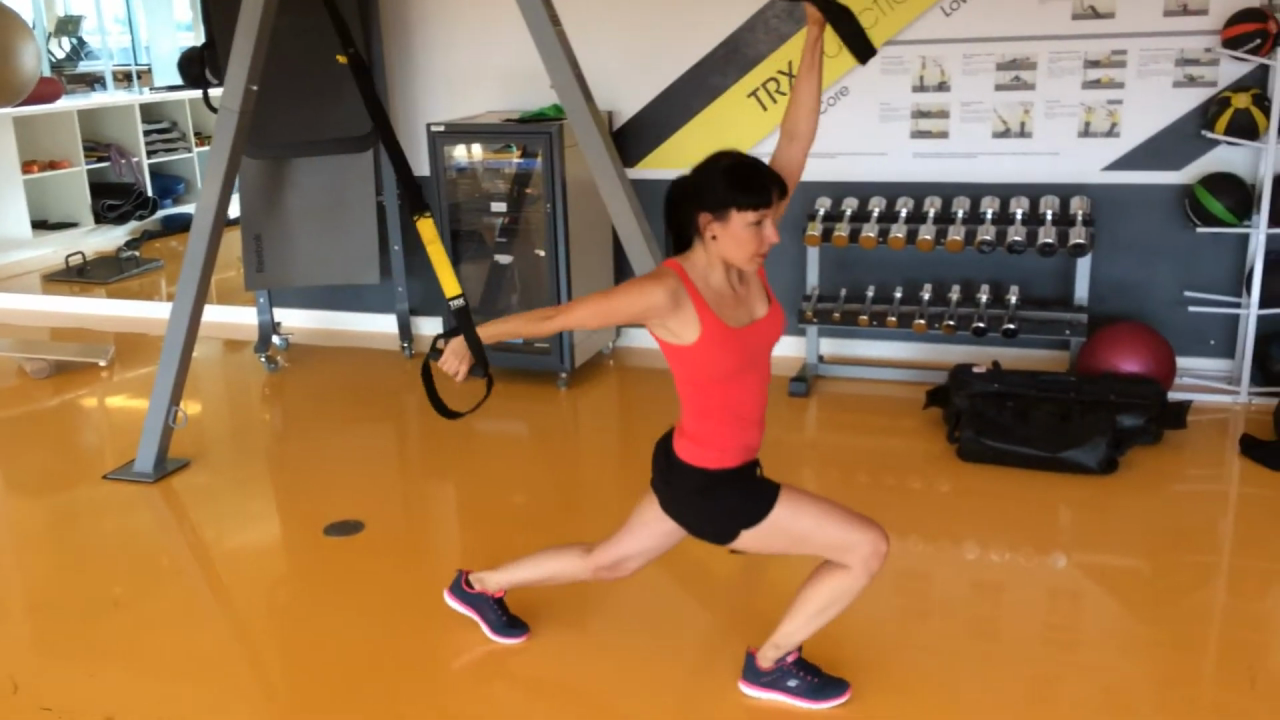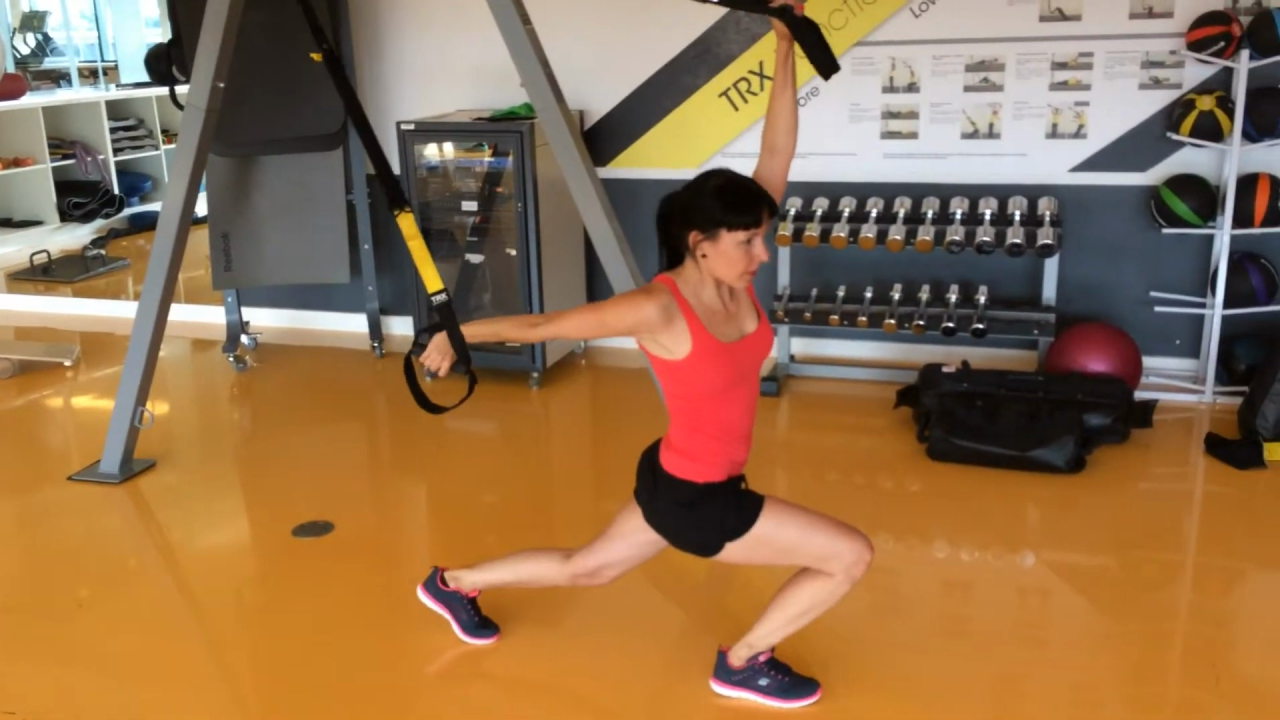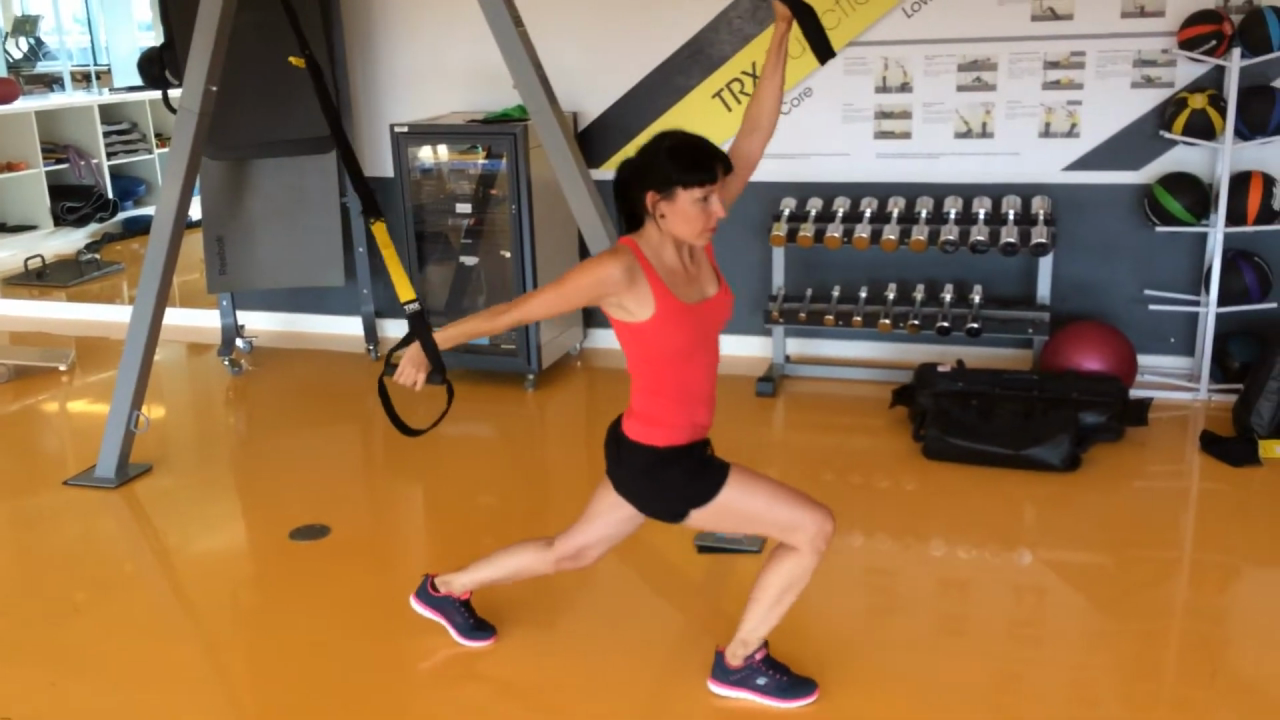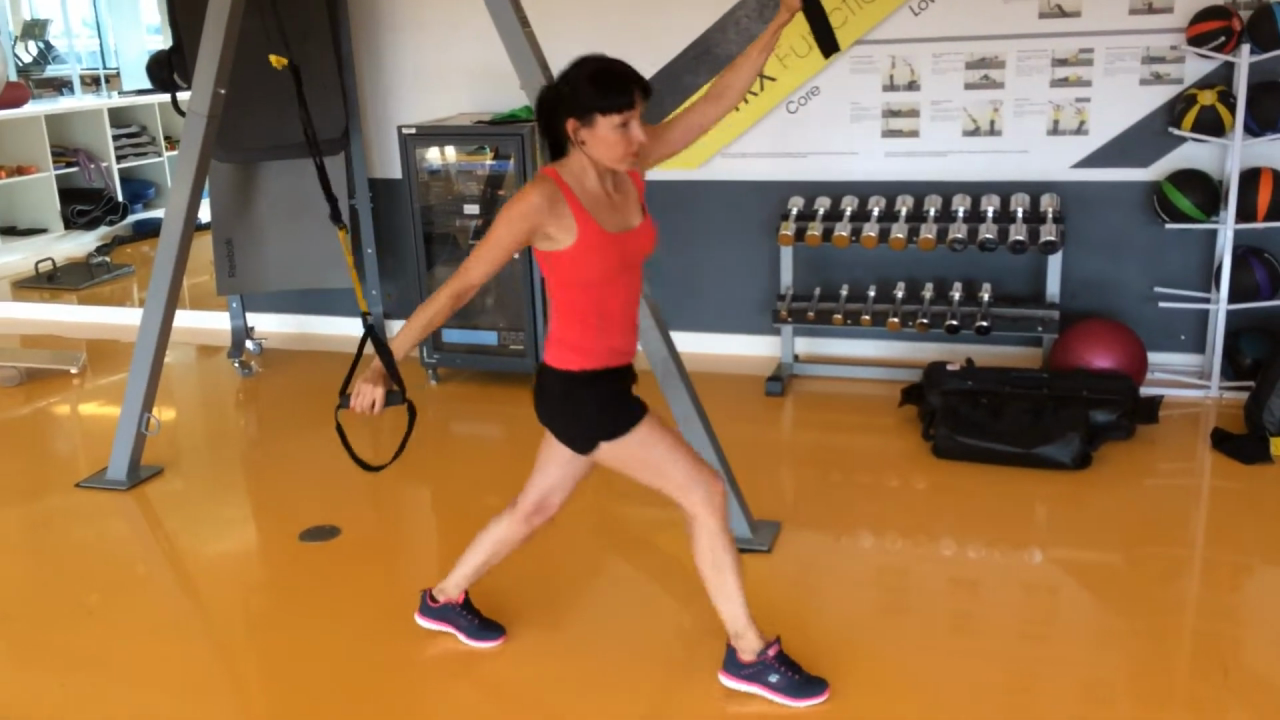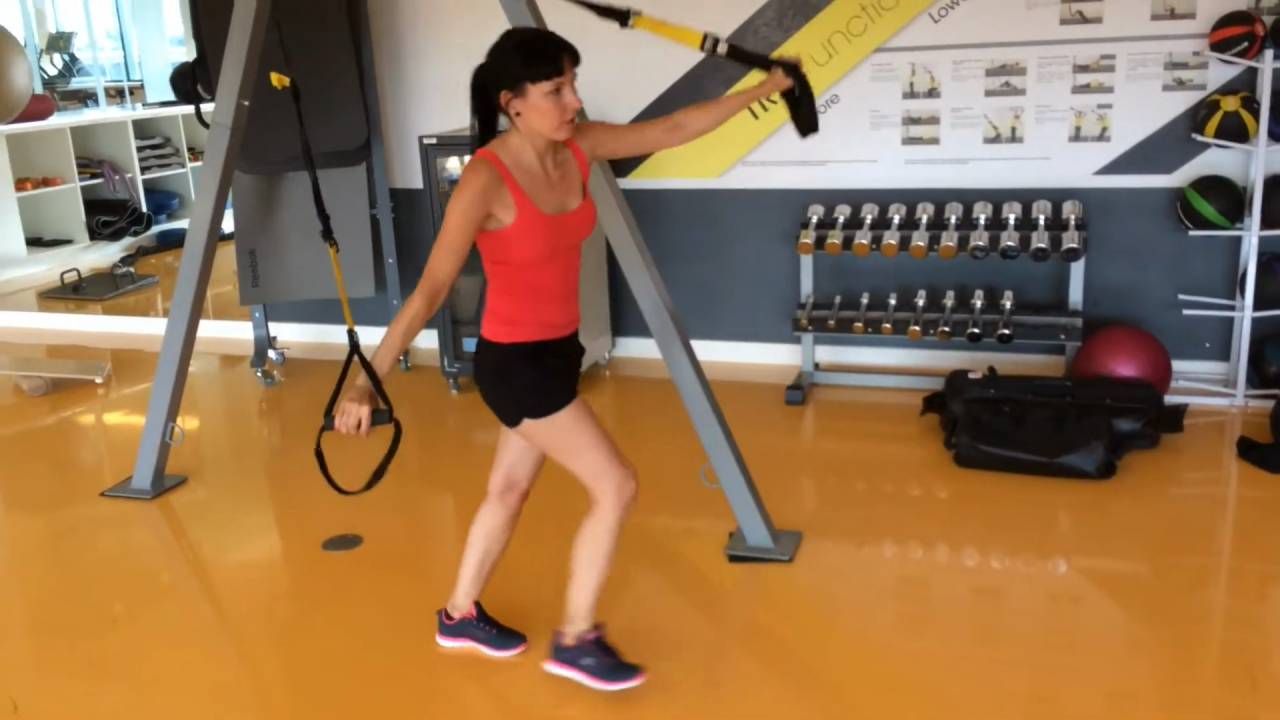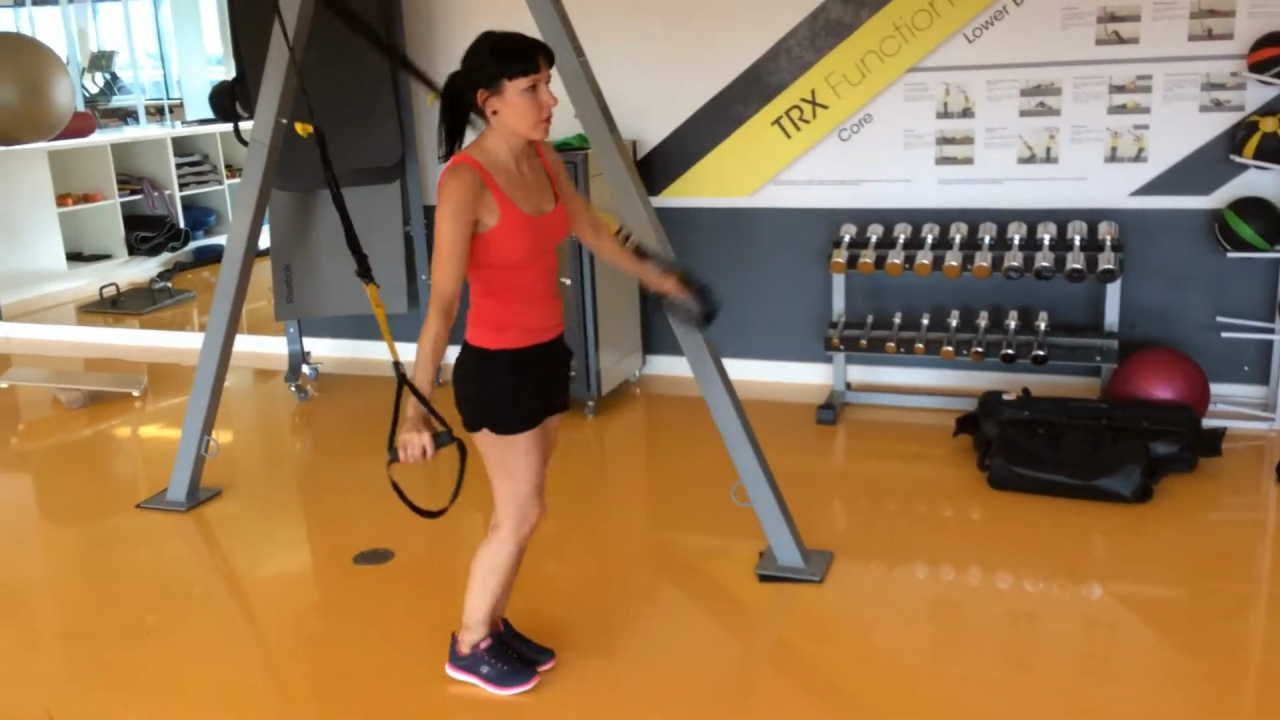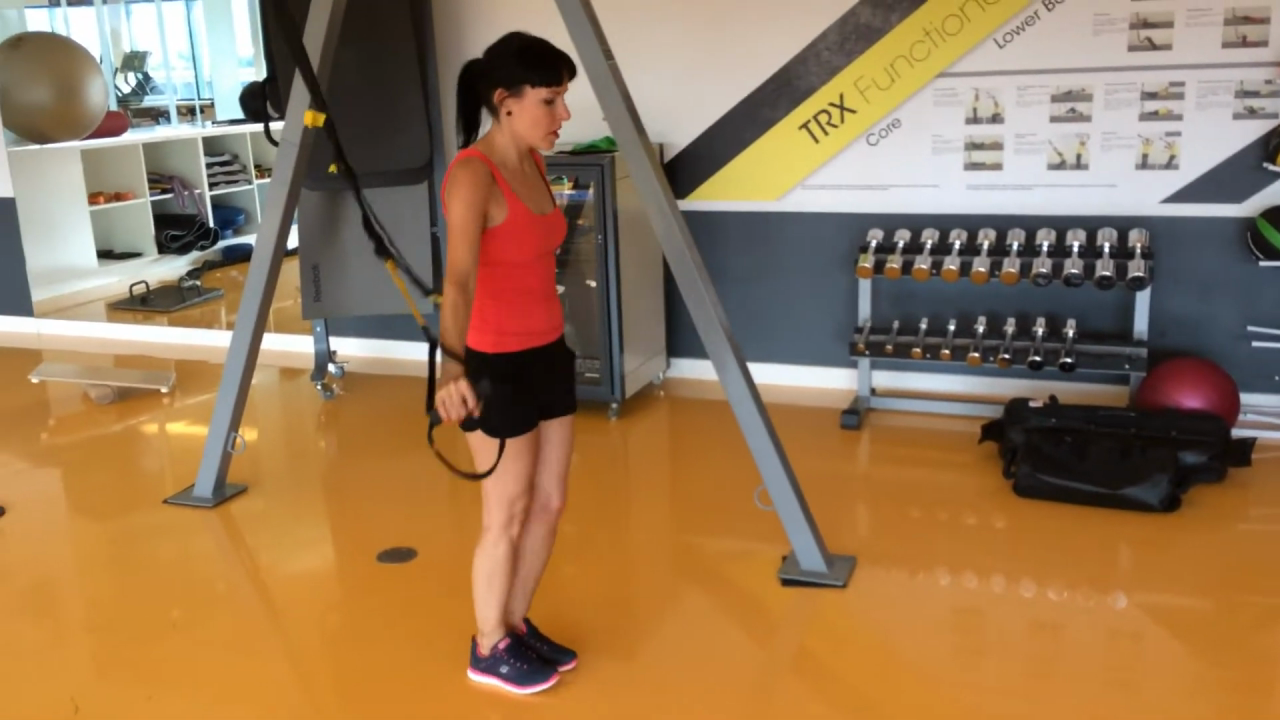
dt=0.3s
person 1, frame 1
left shoulder: (743, 258)
right shoulder: (665, 295)
left elbow: (796, 141)
right elbow: (552, 317)
right wrist: (471, 340)
left hip: (713, 468)
right hip: (706, 484)
left knee: (610, 559)
right knee: (866, 548)
left ankle: (477, 587)
right ankle: (771, 664)
person 1, frame 2
left shoulder: (730, 276)
right shoulder: (657, 309)
left elbow: (778, 158)
right elbow: (540, 324)
right wrist: (454, 335)
left hip: (698, 482)
right hip: (691, 496)
left knee: (588, 568)
right knee: (849, 556)
left ankle: (451, 585)
right ankle: (742, 662)
person 1, frame 3
left shoulder: (692, 237)
right shoulder: (619, 270)
left elbow: (755, 136)
right elbow: (512, 310)
right wrist: (429, 344)
left hip: (676, 450)
right hip: (658, 462)
left knee: (570, 550)
right knee: (812, 527)
left ankle: (444, 590)
right ankle: (740, 661)
person 1, frame 4
left shoulder: (627, 166)
right shoulder: (542, 200)
left elbow: (714, 104)
right elbow: (460, 285)
right wrist: (386, 360)
left hip: (603, 378)
right hip: (579, 389)
left knee: (535, 507)
right knee: (706, 496)
left ankle: (443, 600)
right ankle: (750, 655)
person 1, frame 5
left shoulder: (575, 146)
right shoulder: (484, 179)
left elbow: (673, 129)
right elbow: (431, 288)
left wrist: (756, 92)
right wrist: (369, 380)
left hip: (556, 350)
right hip: (515, 362)
left knee: (508, 489)
right knee: (617, 489)
left ankle: (460, 615)
right ankle: (576, 639)
person 1, frame 6
left shoulder: (543, 161)
right shoulder: (464, 180)
left elbow: (589, 230)
right elbow: (443, 297)
left wrist: (651, 274)
right wrist: (417, 406)
left hip: (547, 355)
right hip: (498, 369)
left knee: (519, 507)
right knee: (518, 518)
left ankle: (493, 629)
right ankle: (470, 649)
person 1, frame 7
left shoulder: (530, 164)
right shoulder: (472, 176)
right elbow: (458, 276)
right wrist: (452, 365)
left hip: (548, 359)
right hip: (494, 371)
left knee: (548, 507)
right knee: (506, 519)
left ankle: (516, 625)
right ankle: (489, 649)
